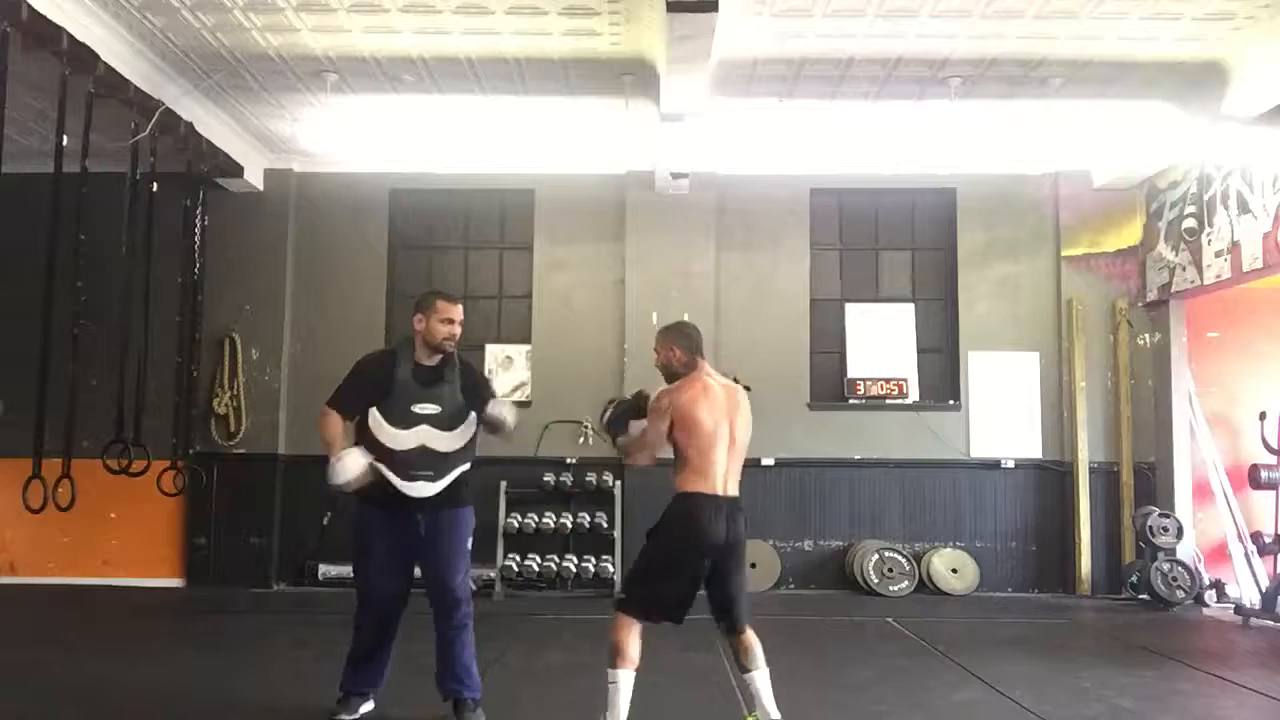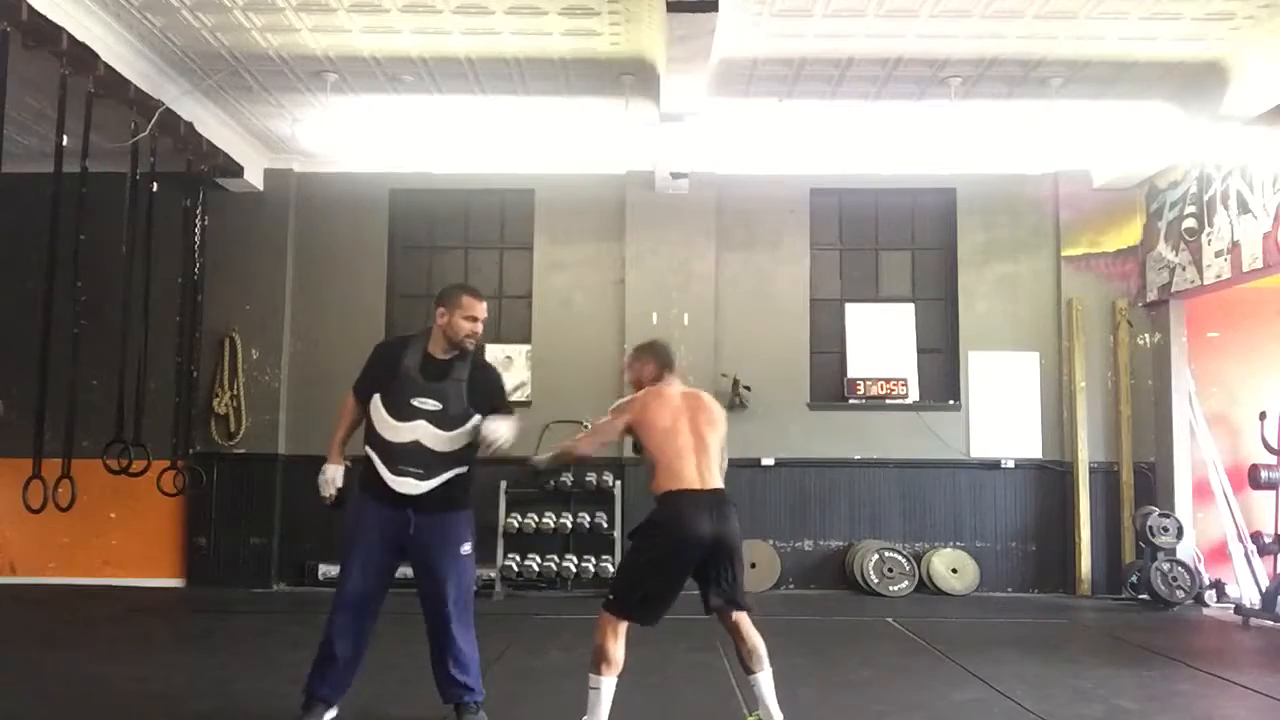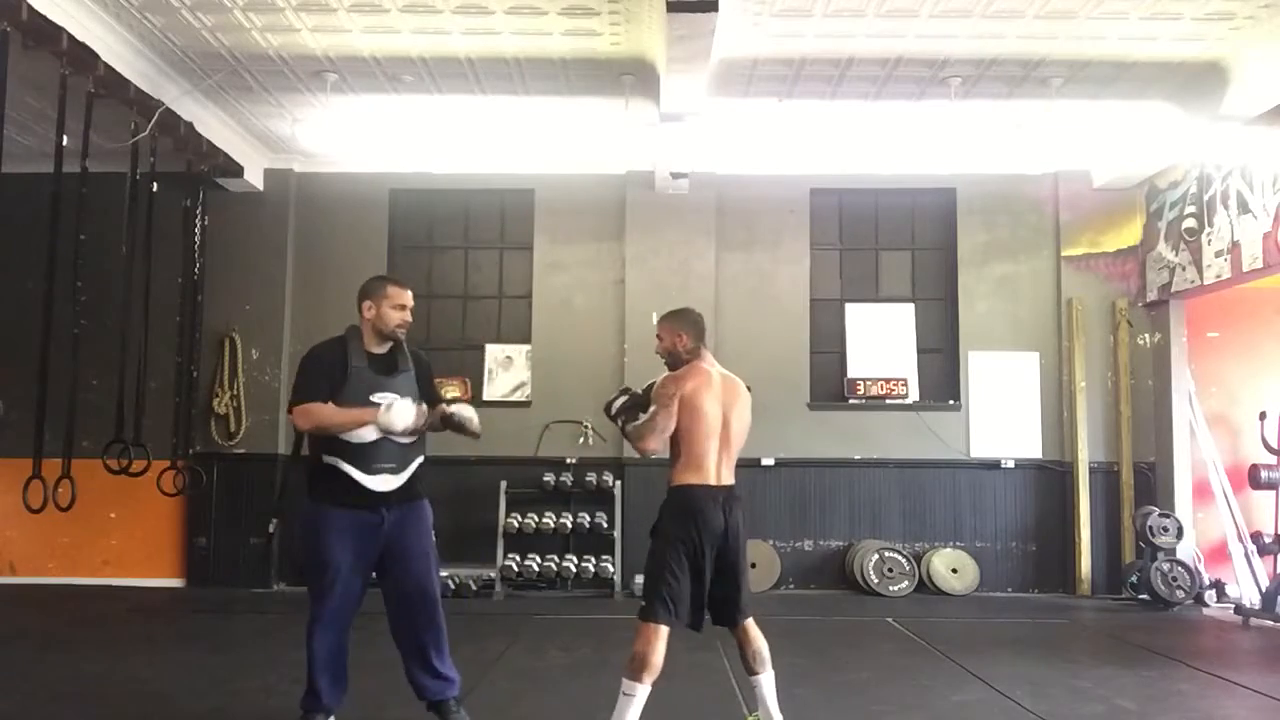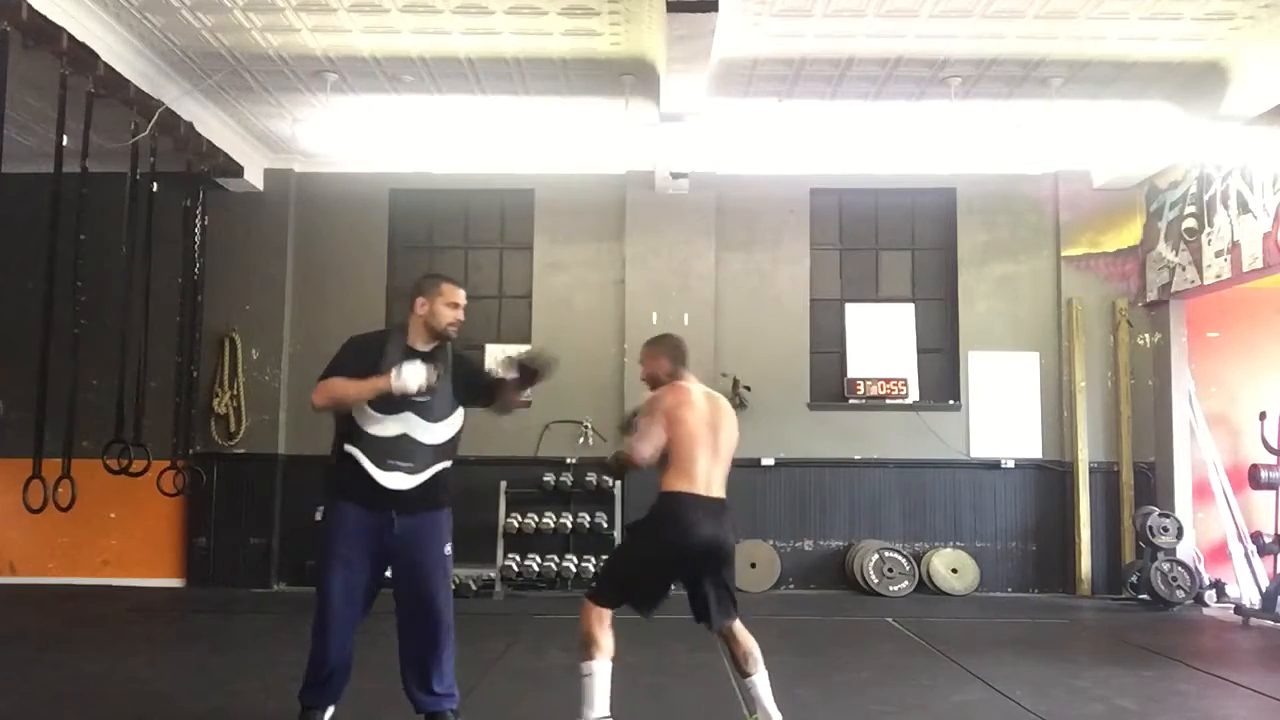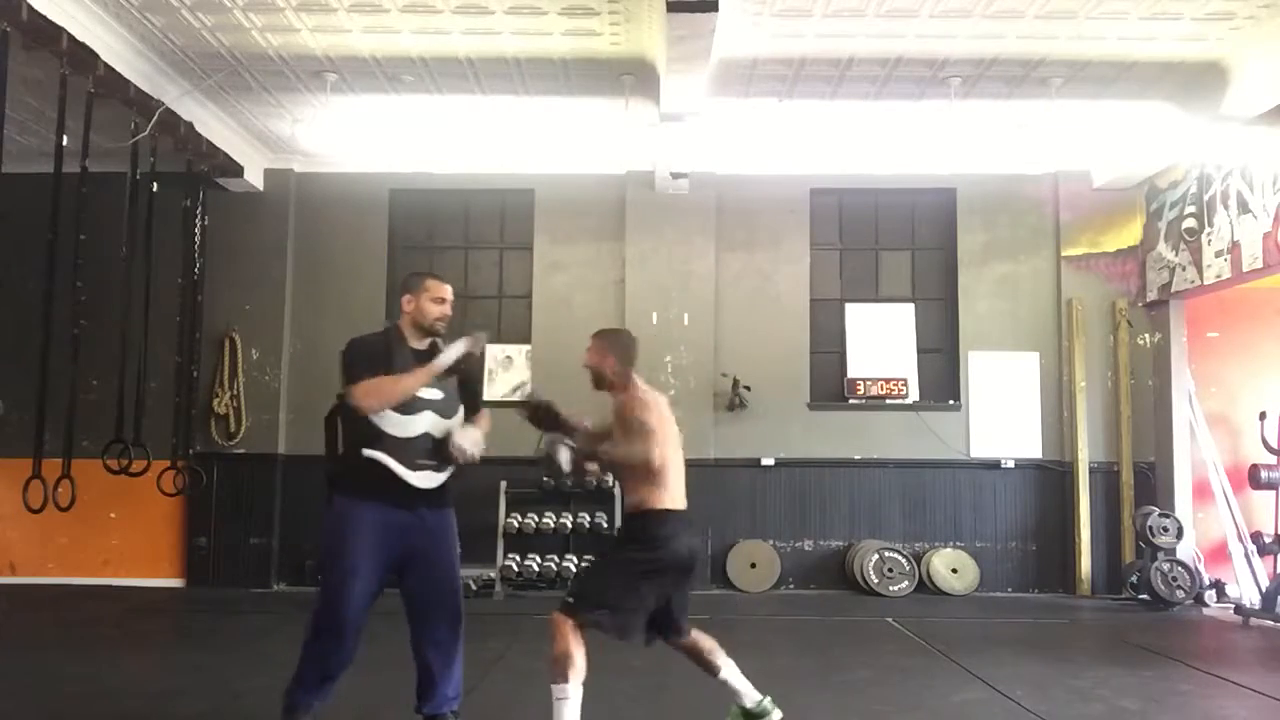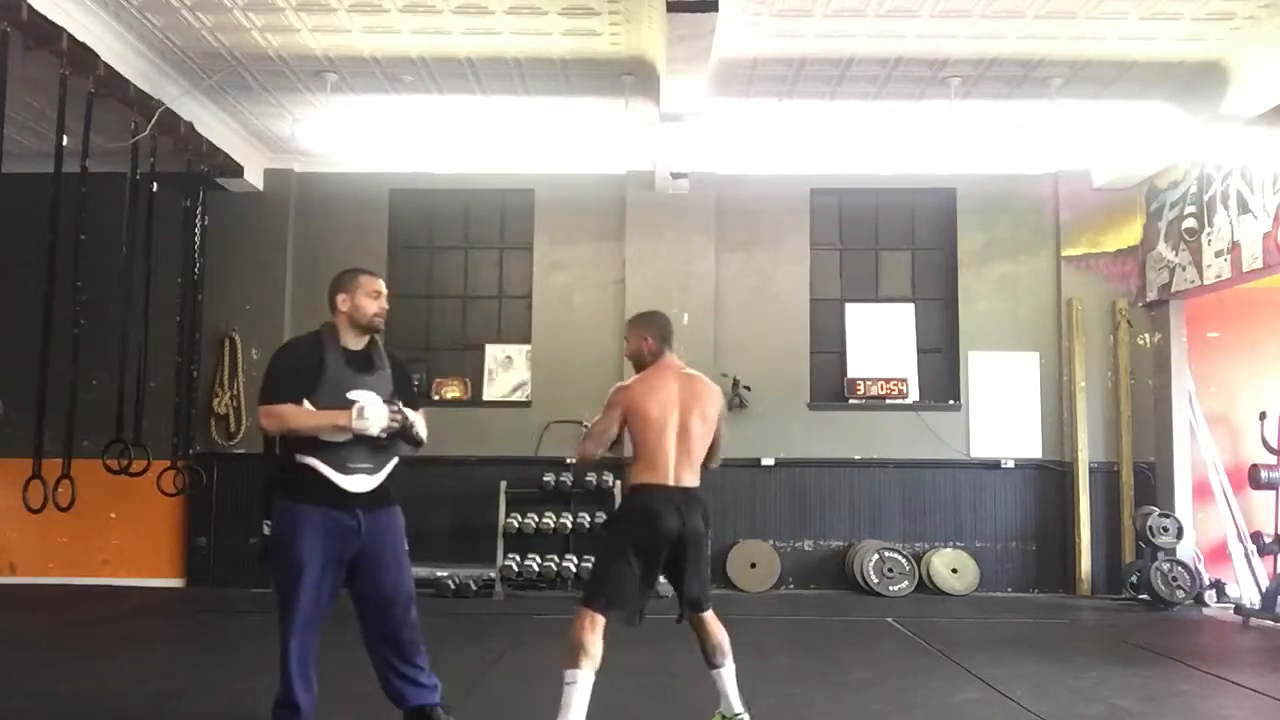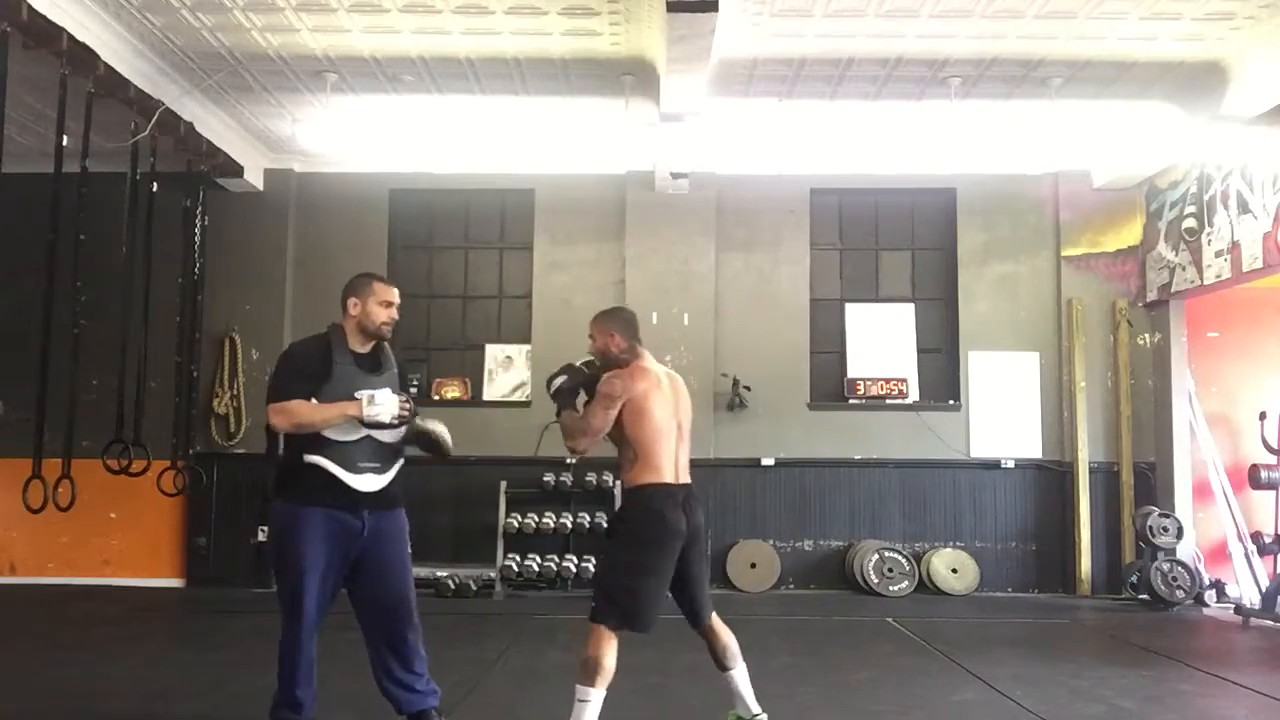
dt=0.5s
person 1, frame 1
left shoulder: (468, 375)
right shoulder: (377, 367)
left elbow: (489, 421)
right elbow: (332, 414)
left wrist: (501, 417)
right wrist: (341, 453)
left hip: (448, 509)
right hip: (383, 508)
left knee: (453, 601)
right knee: (378, 602)
person 1, frame 2
left shoulder: (482, 375)
right shoulder: (391, 355)
left elbow: (502, 423)
right elbow: (356, 401)
left wrist: (502, 430)
right wrist: (334, 458)
left hip: (445, 512)
right hip: (378, 503)
left knee: (452, 608)
right knee: (353, 601)
person 1, frame 3
left shoulder: (415, 363)
right shoulder: (327, 357)
left elbow: (430, 416)
right elbow: (304, 416)
left wrist: (451, 415)
right wrist: (377, 414)
left hip: (406, 507)
right hip: (339, 508)
left knee: (421, 603)
right knee: (331, 610)
person 1, frame 4
left shoulder: (459, 365)
right shoulder: (367, 348)
left elbow: (504, 399)
right elbow: (322, 398)
left wrist: (526, 375)
right wrist: (392, 382)
left hip: (424, 513)
right hip: (359, 508)
left knee: (432, 611)
right knee: (339, 609)
person 1, frame 5
left shoulder: (453, 365)
right shoulder: (367, 350)
left elbow: (478, 418)
right elbow: (368, 400)
left wrist: (473, 435)
right wrist: (442, 363)
left hip: (431, 509)
right hip: (367, 506)
left knee: (442, 613)
right knee: (343, 611)
person 1, frame 6
left shoulder: (389, 363)
right shoulder: (300, 354)
left elbow: (406, 418)
right elbow: (271, 417)
left wrist: (413, 424)
right wrist: (349, 418)
left hip: (377, 509)
right hip: (310, 509)
left knee: (395, 612)
right knee: (300, 617)
person 1, frame 7
left shoulder: (390, 364)
right shoulder: (308, 355)
right elbow: (281, 416)
left wrist: (423, 430)
right wrist: (360, 407)
left hip: (381, 511)
right hip: (313, 510)
left knee: (396, 614)
right knee: (303, 616)
person 2, frame 1
left shoulder: (672, 395)
right shoulder: (738, 395)
left elbow: (638, 456)
left wrist: (619, 427)
right wrist: (651, 418)
left hip: (692, 514)
right hip: (731, 516)
left knee: (629, 616)
right knee: (736, 622)
person 2, frame 2
left shoulder: (637, 404)
right shoulder: (712, 405)
left elbow: (582, 446)
left wrist: (545, 459)
left hip: (677, 515)
right hip: (722, 511)
left knee: (613, 618)
right knee: (735, 616)
person 2, frame 3
left shoulder: (676, 382)
right shoulder: (739, 388)
left elbow: (649, 444)
left wrist: (625, 415)
left hip: (689, 506)
right hip: (728, 506)
left knee: (655, 621)
right knee: (740, 619)
person 2, frame 4
left shoulder: (663, 399)
right shoulder: (723, 407)
left elbow: (638, 454)
left wrist: (614, 459)
left hip: (675, 518)
right hip: (716, 520)
left knee: (597, 608)
right knee: (727, 623)
person 2, frame 5
left shoulder: (636, 404)
right shoulder: (632, 401)
left elbow: (649, 459)
left wrist: (586, 443)
right wrist: (562, 423)
left hip: (653, 536)
right hip: (675, 535)
left knee: (567, 622)
right knee: (676, 632)
person 2, frame 6
left shoulder: (629, 391)
right shoulder: (710, 391)
left elbow: (588, 451)
left wrist: (597, 429)
left hip: (645, 509)
right hip: (690, 510)
left knee: (591, 616)
right knee: (701, 612)
person 2, frame 7
left shoulder: (619, 381)
right shoulder: (674, 382)
left elbow: (579, 441)
left wrist: (564, 399)
right wrist: (594, 392)
left hip: (649, 510)
right hip: (687, 507)
left knee: (604, 627)
right knee: (704, 617)
